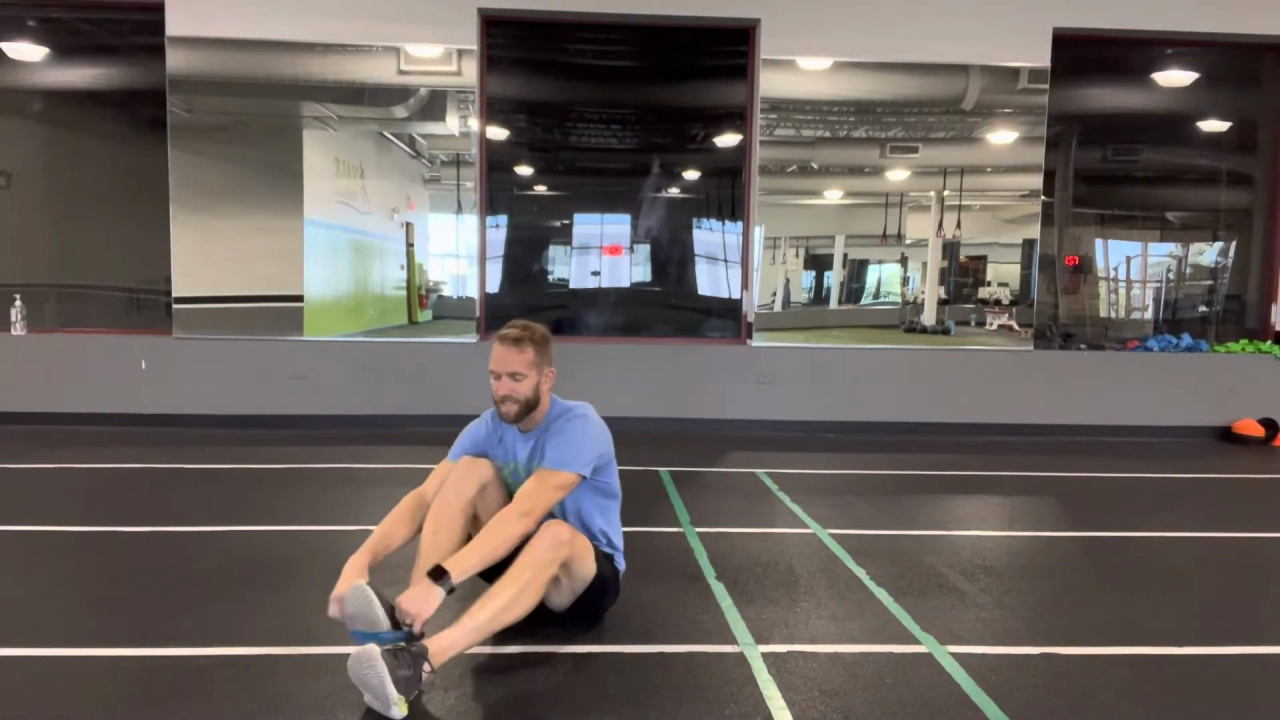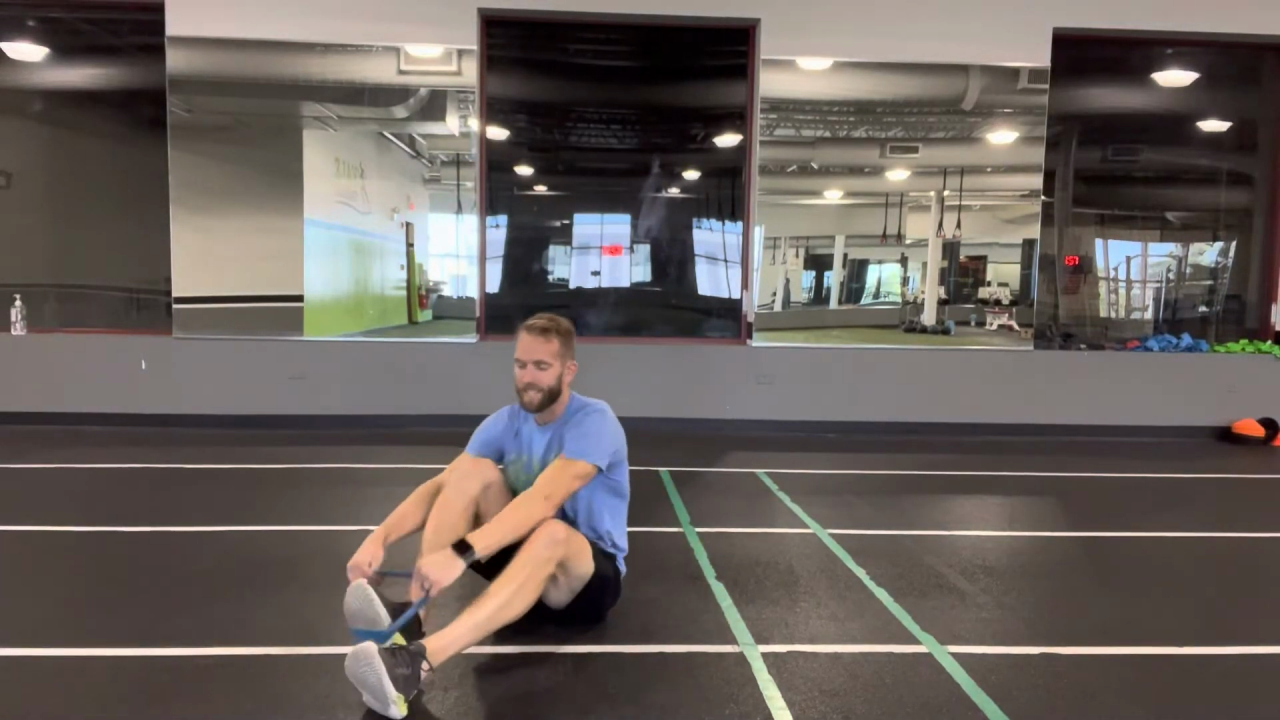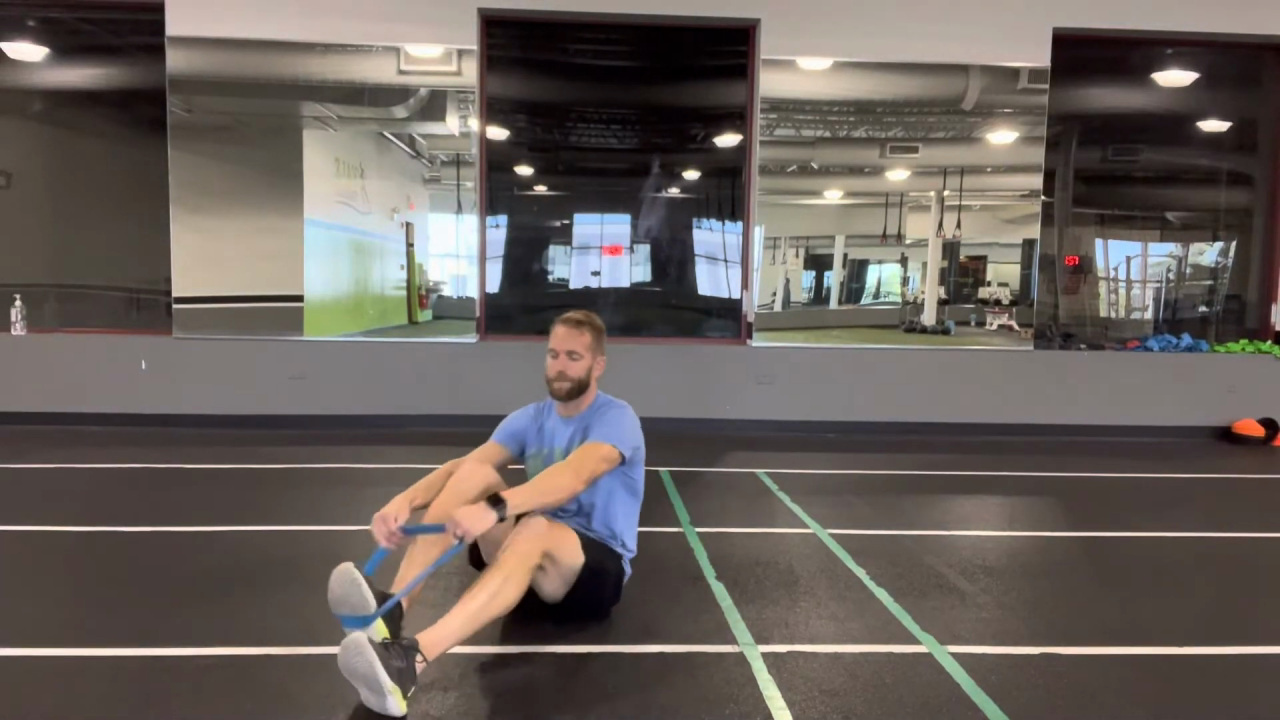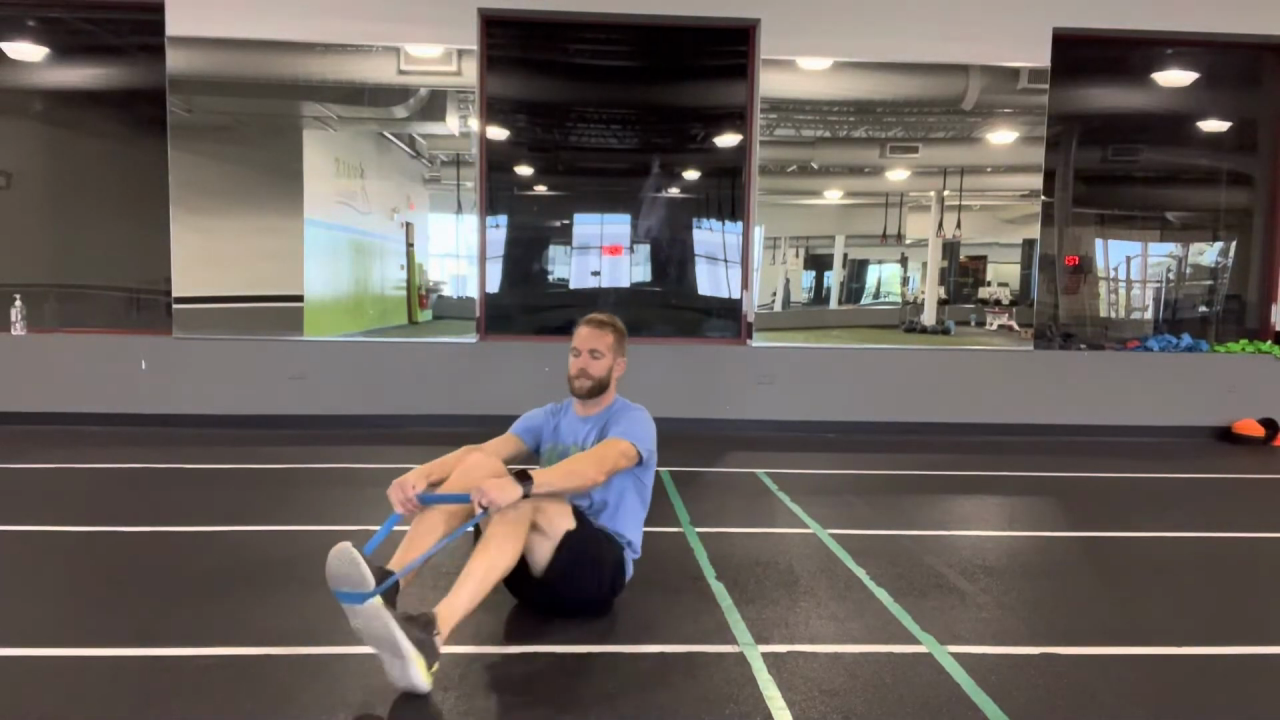
dt=0.2s
person 1, frame 1
left shoulder: (579, 428)
right shoulder: (488, 427)
left elbow: (524, 514)
right elbow: (425, 499)
left wrist: (440, 581)
right wrist: (360, 560)
left hip: (588, 573)
right hip: (523, 561)
left knee: (556, 534)
right knee: (471, 469)
left ankle: (419, 662)
right ankle: (408, 622)
person 1, frame 2
left shoulder: (595, 423)
right shoulder: (505, 423)
left elbow: (544, 501)
right elbow: (441, 487)
left wrist: (460, 553)
right wrist: (379, 538)
left hip: (591, 573)
right hip: (524, 559)
left knee: (553, 534)
right knee: (473, 470)
left ankle: (418, 662)
right ankle: (410, 618)
person 1, frame 3
left shoulder: (616, 418)
right shoulder: (530, 418)
left elbow: (573, 477)
right elbow: (464, 466)
left wrist: (494, 509)
right wrist: (405, 500)
left hip: (596, 568)
right hip: (525, 558)
left knee: (537, 530)
right knee: (475, 473)
left ankle: (412, 658)
right ankle: (393, 608)
person 1, frame 4
left shoulder: (633, 420)
right shoulder: (548, 418)
left elbow: (595, 470)
right elbow: (484, 450)
left wrist: (520, 484)
right wrist: (423, 473)
left hip: (600, 564)
right hip: (535, 560)
left knee: (524, 504)
right knee: (480, 464)
left ankle: (429, 635)
right ankle: (387, 586)
